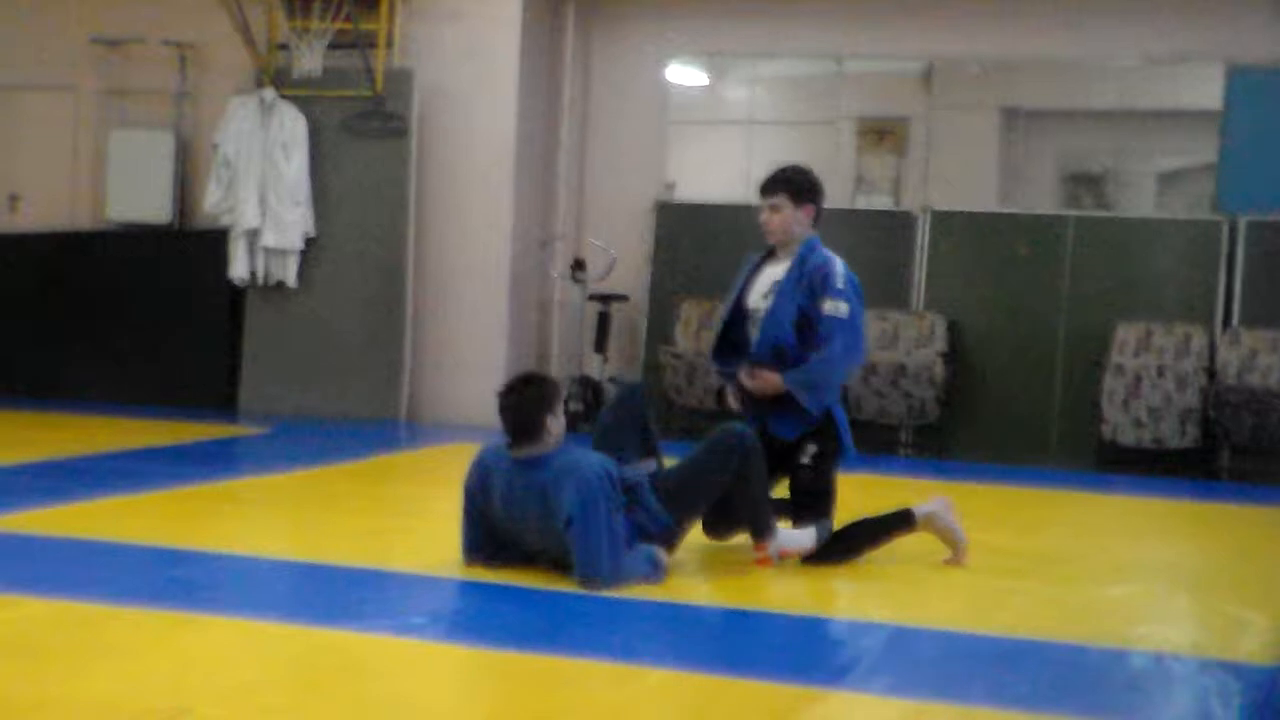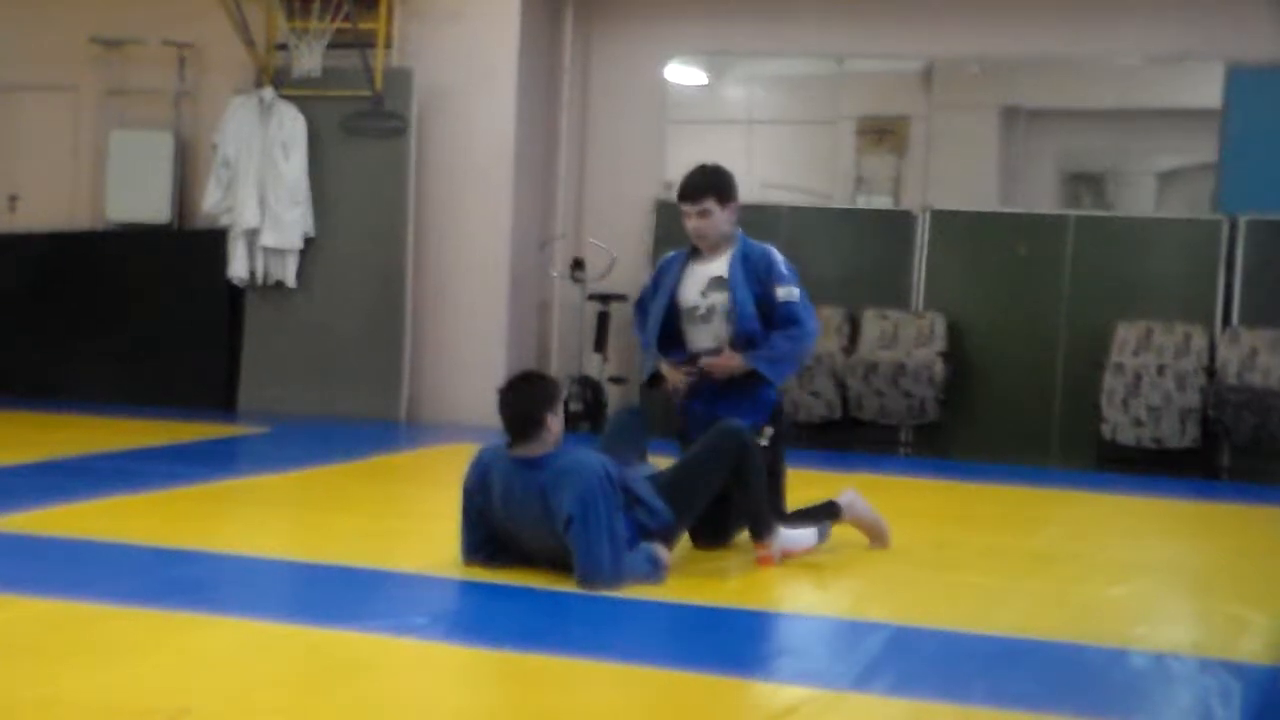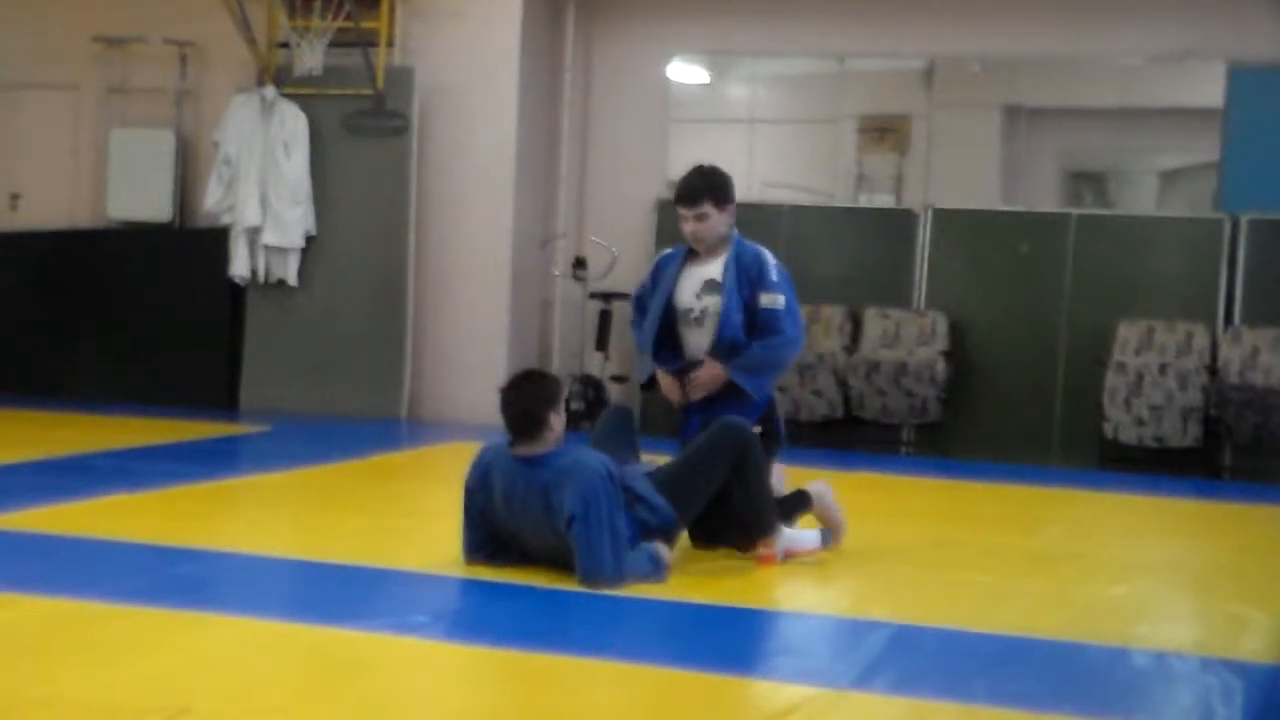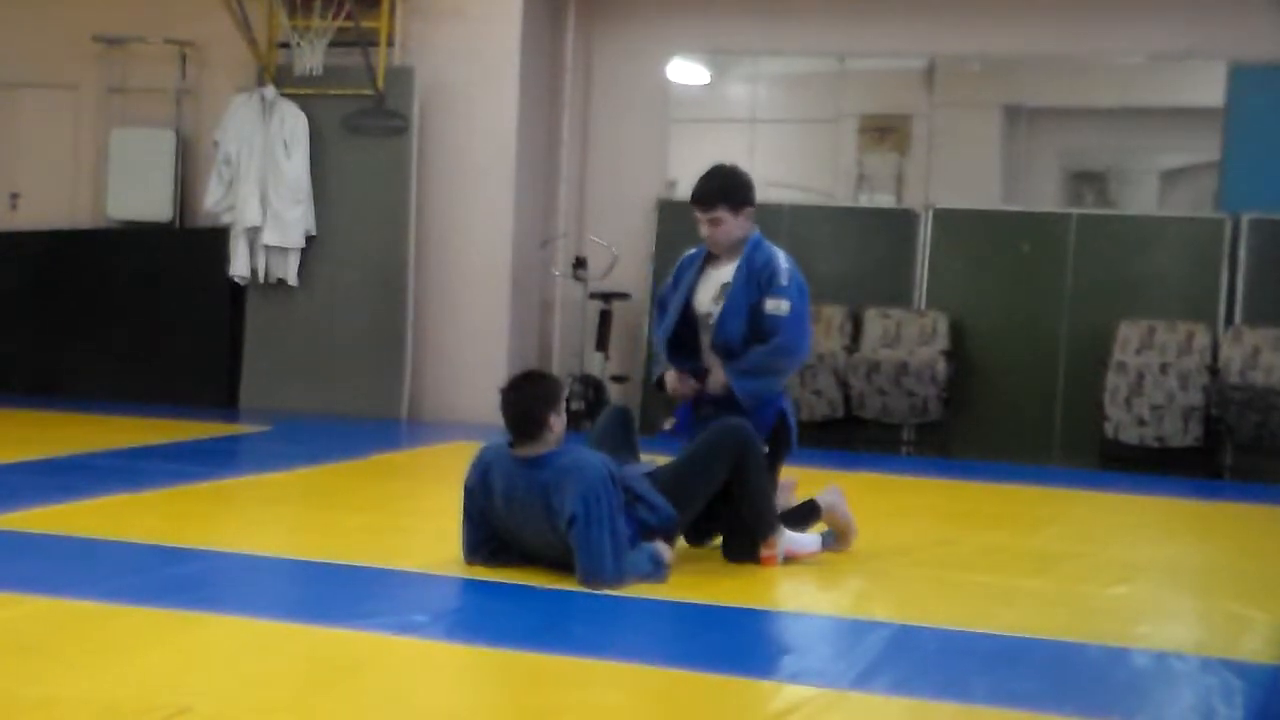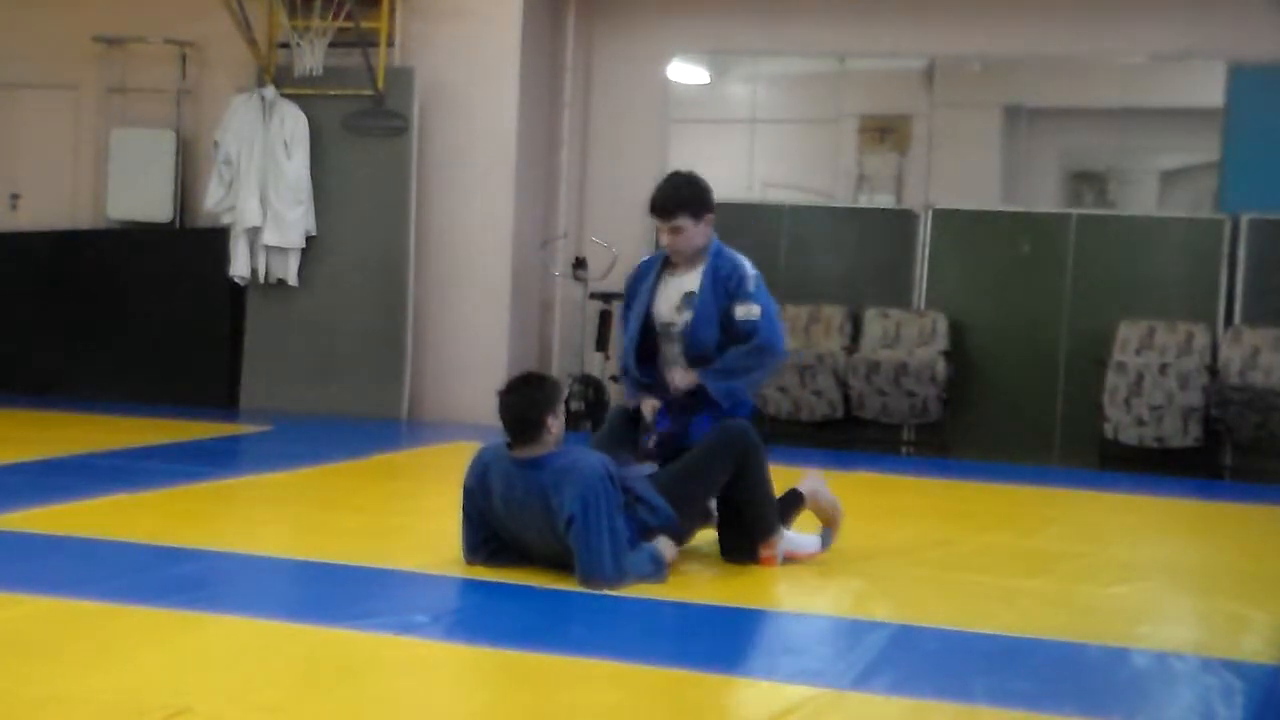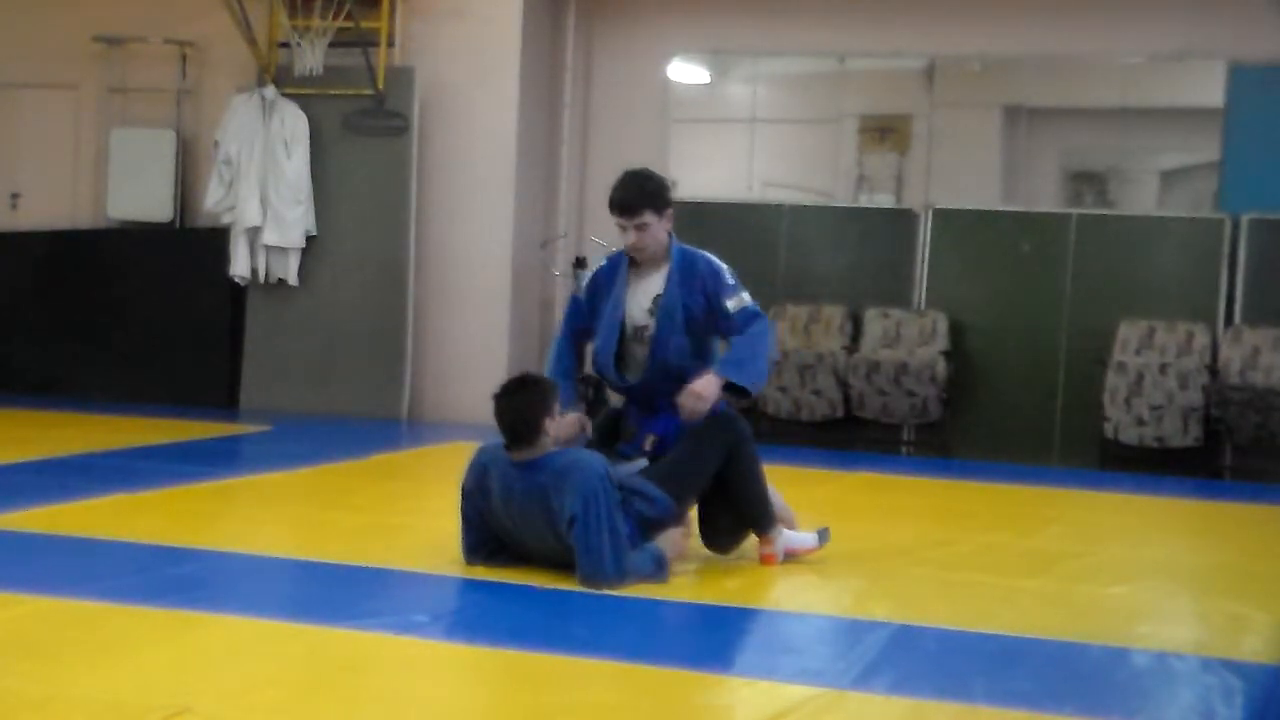
dt=0.5s
person 1, frame 1
left shoulder: (486, 464)
right shoulder: (559, 468)
left elbow: (477, 552)
right elbow: (606, 571)
right wrist: (650, 562)
right hip: (639, 522)
left knee: (633, 397)
right knee: (738, 440)
right ankle: (770, 539)
person 1, frame 2
left shoulder: (485, 465)
right shoulder: (582, 475)
left elbow: (478, 553)
right elbow: (602, 572)
left wrist: (540, 549)
right wrist: (651, 561)
right hip: (640, 526)
left knee: (631, 418)
right knee: (735, 436)
right ankle: (770, 540)
person 1, frame 3
left shoulder: (487, 464)
right shoulder: (584, 473)
left elbow: (479, 551)
right elbow: (604, 571)
left wrist: (541, 546)
right wrist: (654, 559)
right hip: (642, 524)
left knee: (619, 414)
right knee: (734, 435)
right ankle: (773, 539)
person 1, frame 4
left shoulder: (485, 464)
right shoulder: (584, 474)
left elbow: (479, 551)
right elbow: (604, 572)
left wrist: (545, 548)
right wrist: (654, 558)
left hip: (586, 516)
right hip: (641, 524)
left knee: (618, 416)
right knee: (735, 435)
right ankle: (771, 540)
person 1, frame 5
left shoulder: (484, 465)
right shoulder: (584, 474)
left elbow: (479, 551)
right elbow: (604, 572)
left wrist: (543, 548)
right wrist: (656, 556)
right hip: (640, 529)
right knee: (735, 437)
right ankle: (772, 541)
person 1, frame 6
left shoulder: (483, 464)
right shoulder: (583, 472)
left elbow: (478, 551)
right elbow: (604, 573)
left wrist: (537, 547)
right wrist: (660, 553)
right hip: (637, 526)
right knee: (726, 428)
right ankle: (771, 537)
person 2, frame 1
left shoulder: (825, 269)
right shoulder: (758, 267)
left elbow: (845, 348)
right elbow: (733, 334)
left wrist: (784, 381)
right wrist: (732, 380)
left hip: (804, 419)
right hip: (758, 419)
left knee: (814, 550)
right knee: (718, 524)
left ankle: (925, 517)
right ankle: (797, 507)
person 2, frame 2
left shoulder: (763, 260)
right shoulder: (671, 267)
left elbow: (802, 330)
right elbow: (645, 318)
left wrist: (746, 362)
right wrist: (661, 363)
left hip: (753, 410)
right hip: (698, 412)
right knee: (707, 536)
left ankle: (843, 508)
right ankle: (747, 507)
person 2, frame 3
left shoulder: (757, 263)
right shoulder: (668, 264)
left elbow: (786, 336)
right elbow: (643, 318)
left wrist: (727, 371)
right wrist: (659, 371)
left hip: (744, 407)
right hip: (693, 418)
left knee: (739, 533)
right knee: (705, 533)
left ankle: (807, 500)
person 2, frame 4
left shoulder: (773, 267)
right shoulder: (691, 264)
left elbow: (789, 346)
right elbow: (663, 319)
left wrist: (731, 377)
right wrist: (669, 370)
left hip: (756, 416)
right hip: (705, 412)
right knee: (698, 529)
left ankle: (819, 508)
person 2, frame 5
left shoulder: (735, 274)
right shoulder: (646, 273)
left elbow: (766, 345)
right elbow: (633, 343)
left wrist: (701, 377)
right wrist: (642, 394)
left hip: (718, 419)
right hip: (661, 417)
person 2, frame 6
left shoulder: (704, 272)
right shoulder: (604, 277)
left elbow: (753, 329)
right elbow: (570, 342)
left wrist: (717, 378)
right wrist: (568, 403)
left hip: (688, 416)
right hip: (633, 417)
